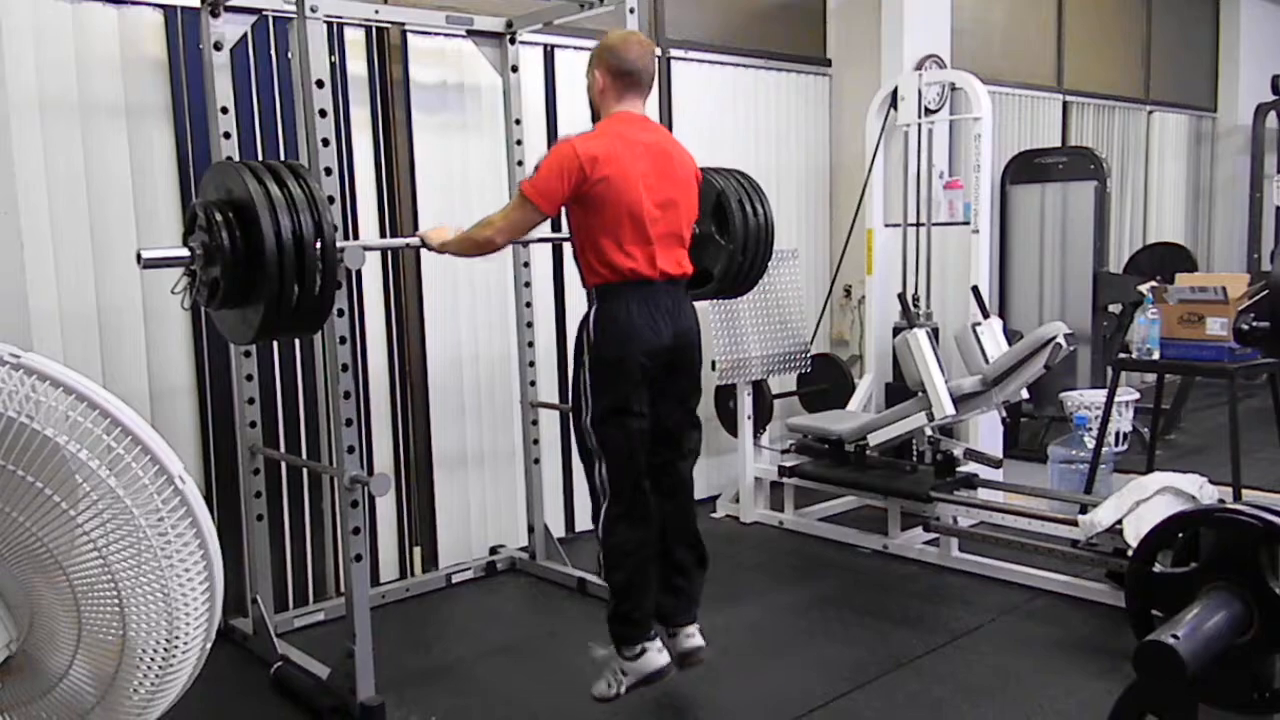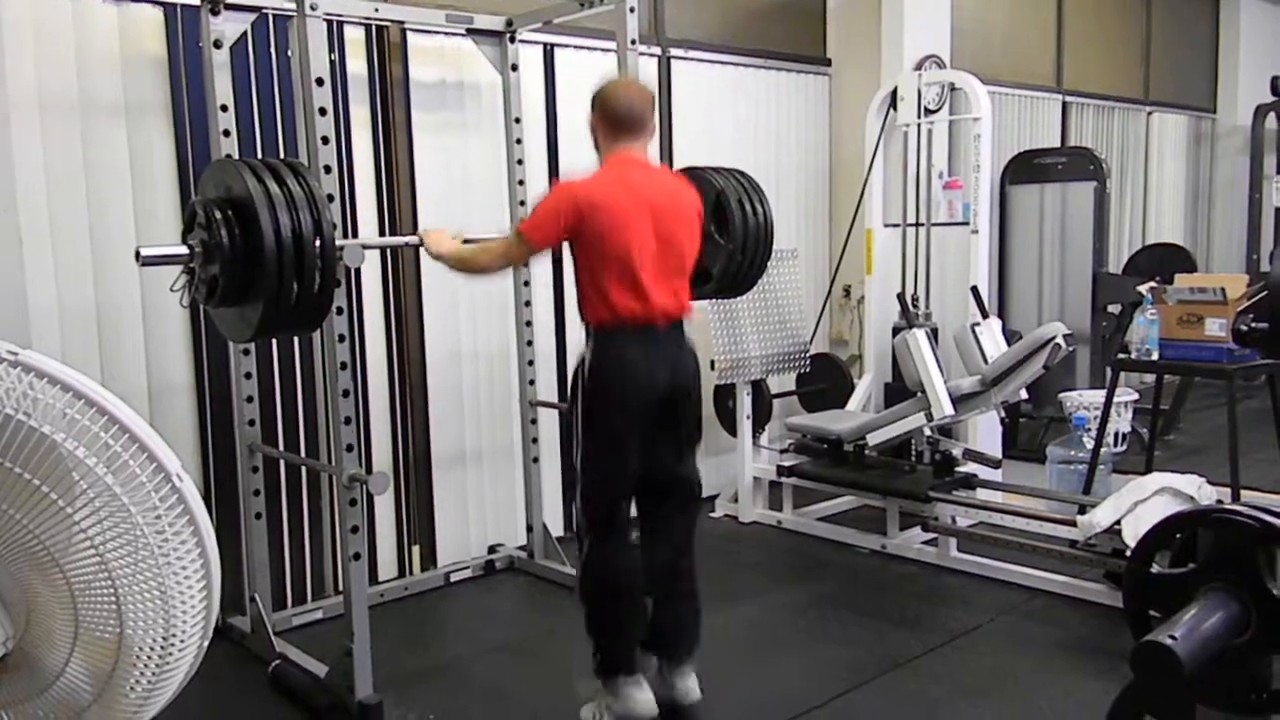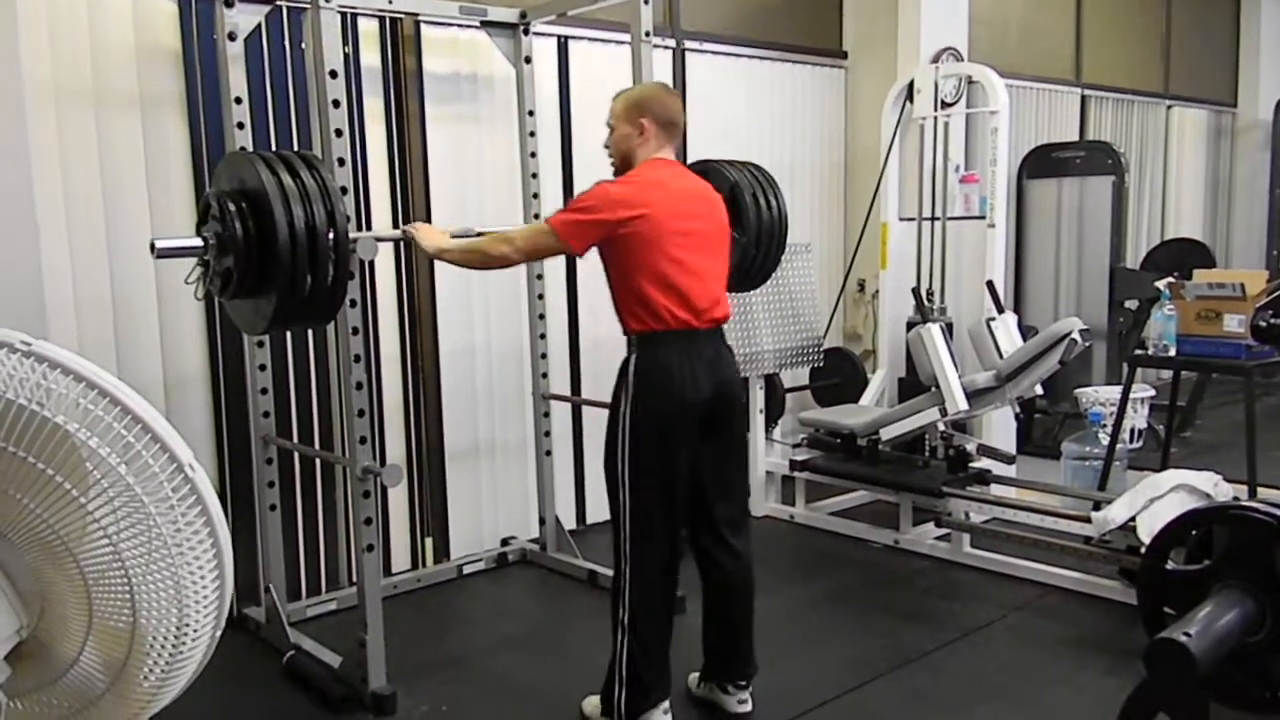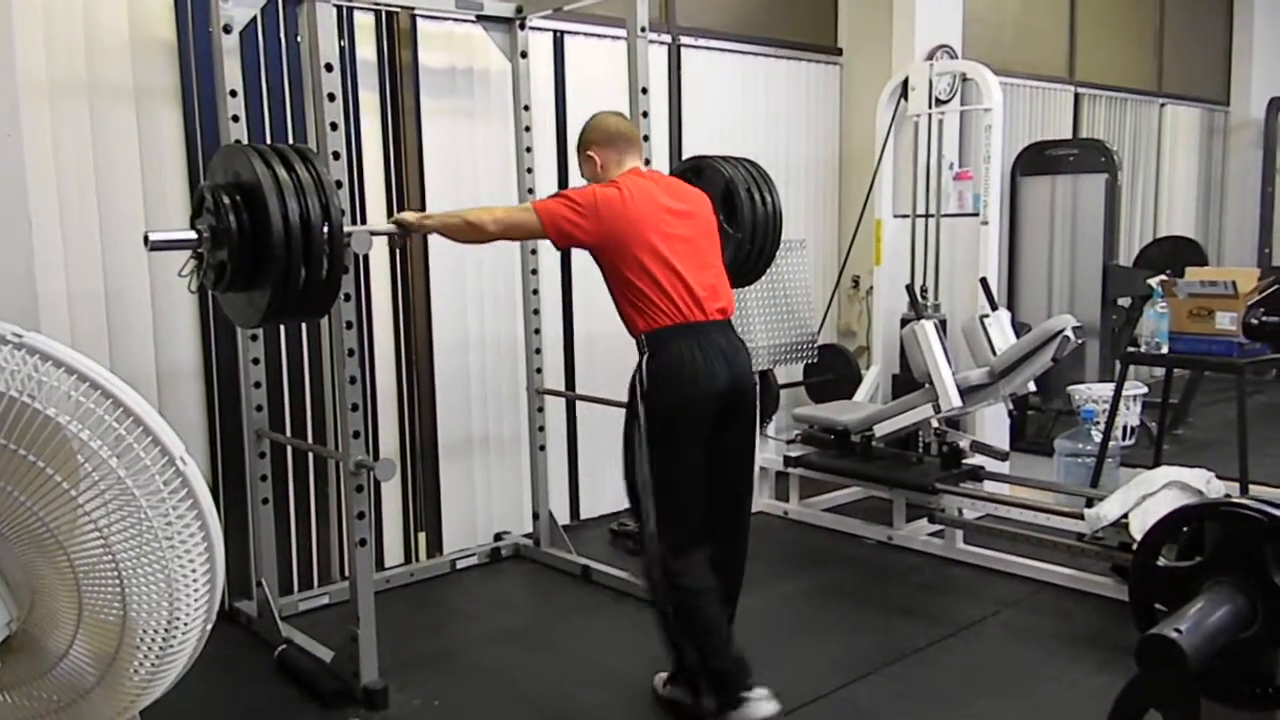
dt=1s
person 1, frame 1
left shoulder: (581, 153)
right shoulder: (680, 156)
left elbow: (501, 232)
left wrist: (446, 242)
left hip: (620, 321)
right hip: (679, 316)
left knee: (620, 485)
right knee: (672, 475)
left ankle: (636, 643)
right ankle: (681, 620)
person 1, frame 2
left shoulder: (581, 196)
right shoulder: (686, 196)
left elbow: (499, 258)
left wrist: (446, 250)
left hip: (619, 361)
right hip: (678, 358)
left knee: (603, 527)
right knee: (673, 511)
right ankle: (675, 662)
person 1, frame 3
left shoulder: (618, 198)
right shoulder: (710, 197)
left elbow: (512, 249)
left wrist: (441, 245)
left hip: (660, 370)
right hip: (719, 364)
left knee: (647, 545)
right knee: (723, 532)
person 1, frame 4
left shoulder: (600, 203)
right shoulder: (694, 197)
left elbow: (490, 224)
left wrist: (422, 222)
left hip: (675, 367)
right hip: (731, 356)
left knee: (672, 545)
right knee: (722, 532)
